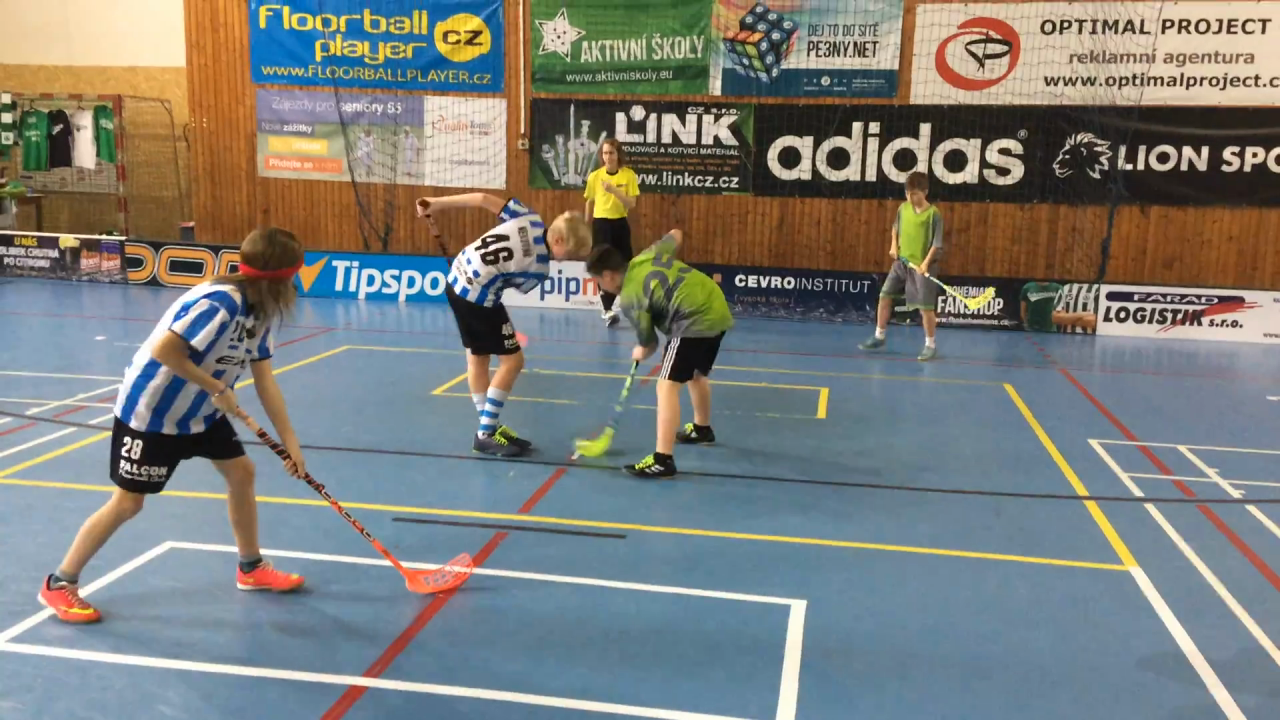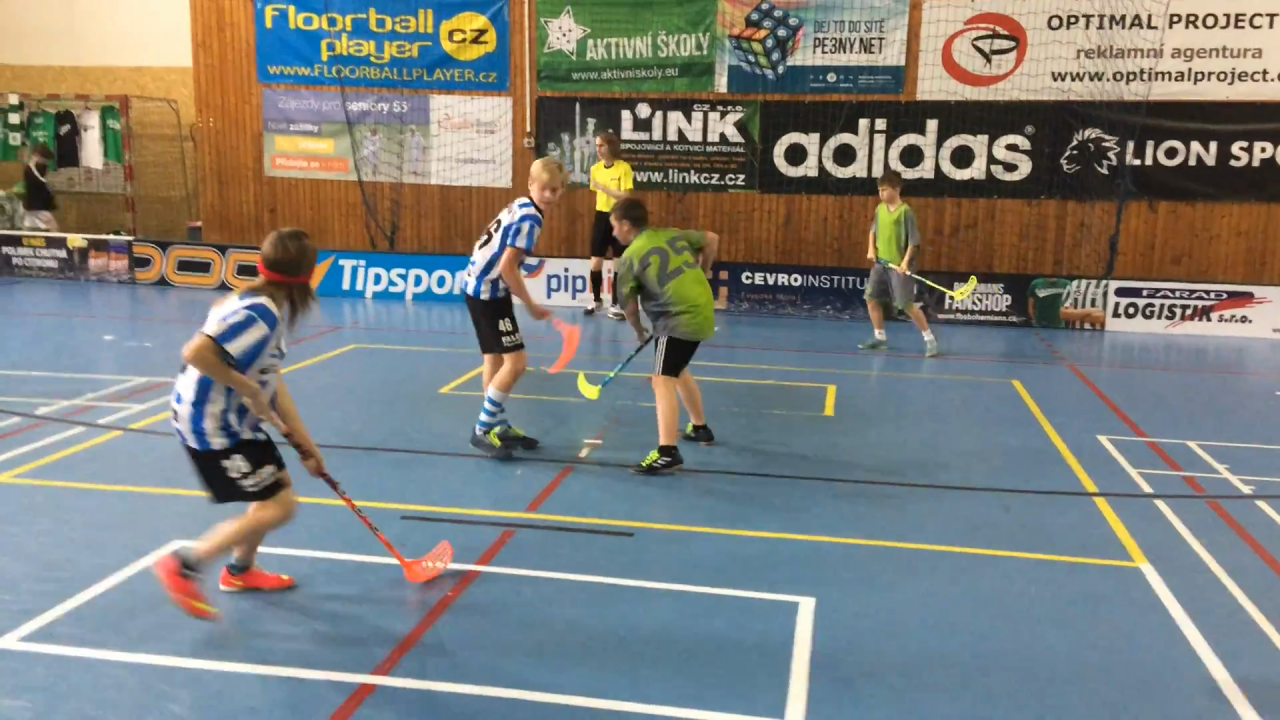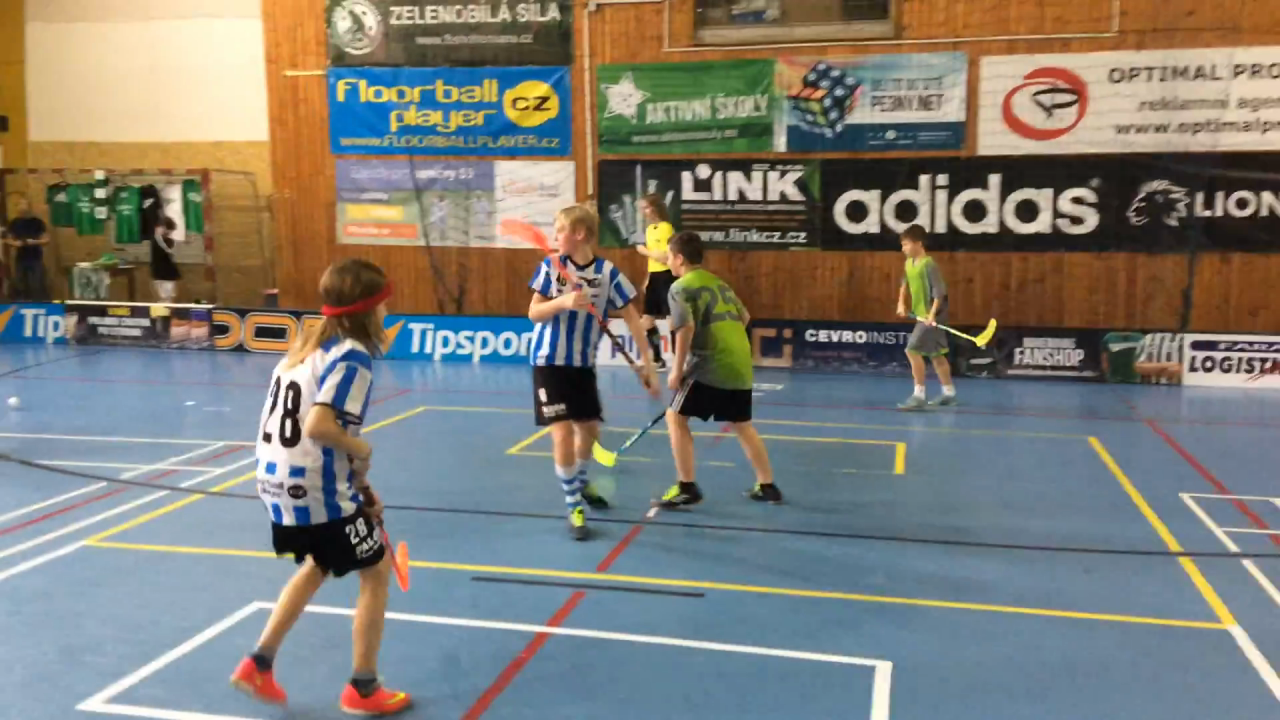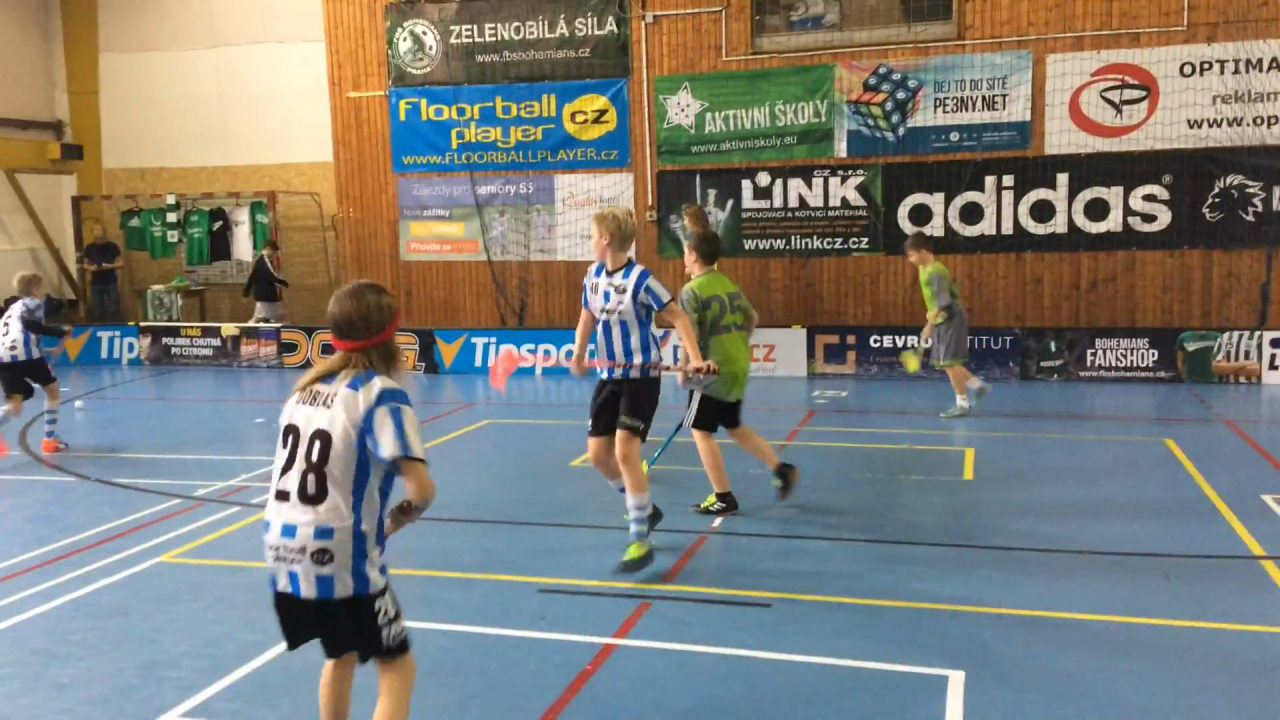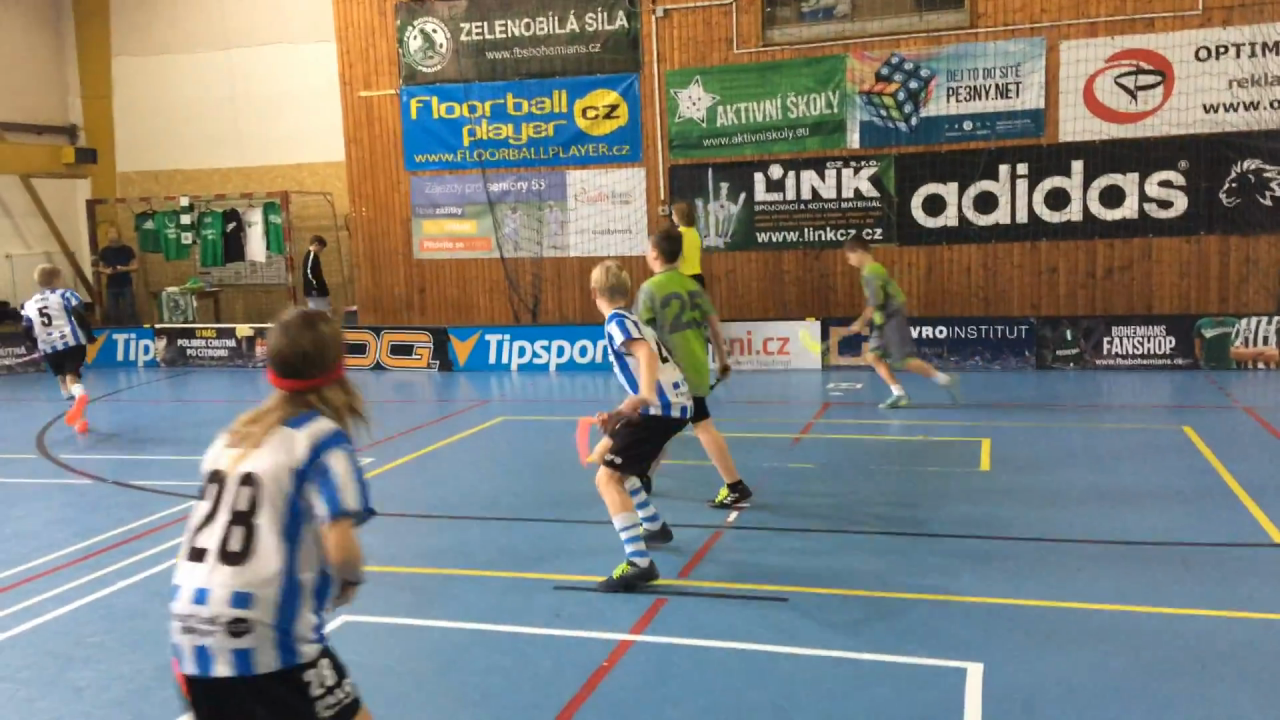
dt=0.3s
person 1, frame 1
left shoulder: (260, 311)
right shoulder: (221, 303)
left elbow: (265, 380)
right elbow: (162, 351)
left wrist: (291, 443)
right wrist: (216, 388)
left hip: (199, 409)
right hip: (151, 409)
left knee: (242, 473)
right knee: (127, 504)
left ankle: (251, 567)
right ankle: (60, 584)
person 1, frame 2
left shoulder: (269, 313)
right shoulder: (260, 313)
left elbow: (270, 384)
right elbow: (194, 353)
left wrist: (306, 442)
right wrist: (245, 392)
left hip: (213, 416)
right hip: (210, 423)
left knee: (260, 489)
right knee: (277, 508)
left ankle: (241, 570)
right ankle: (183, 565)
person 1, frame 3
left shoulder: (310, 345)
right shoulder: (352, 358)
right elbow: (319, 428)
left wrist: (362, 486)
right wrist: (361, 451)
left hip: (279, 481)
right hip: (316, 489)
left knee: (317, 566)
right knee: (376, 575)
left ankle: (260, 663)
person 1, frame 4
left shoulder: (308, 387)
right shoulder: (382, 396)
right elbow: (421, 489)
right wrist: (409, 509)
left hip: (285, 557)
right hip: (339, 563)
left knee: (342, 652)
right knee: (397, 666)
person 1, frame 5
left shoulder: (238, 432)
right shoulder: (324, 439)
right elbow: (340, 549)
right wrist: (350, 577)
left hip: (193, 622)
right hip: (265, 632)
person 2, frame 1
left shoulder: (531, 220)
right shoulder: (538, 270)
left elbow: (483, 199)
right elbow: (504, 285)
left wrist: (437, 203)
left hip: (457, 279)
right hip: (478, 295)
left knee: (478, 356)
right knee: (513, 361)
left ankle: (487, 427)
right ankle: (485, 435)
person 2, frame 2
left shoulder: (525, 206)
right shoulder: (526, 220)
right elbow: (507, 269)
right wrist: (531, 306)
left hip: (486, 288)
right hip: (487, 291)
left knee: (496, 359)
right knee: (516, 362)
left ankle: (497, 425)
right ankle: (482, 430)
person 2, frame 3
left shoulder: (609, 273)
right shoulder: (550, 266)
left elbow: (631, 318)
right elbow: (533, 312)
left wrist: (647, 361)
right wrist: (563, 302)
left hip: (582, 363)
right hip: (548, 362)
left knee: (589, 430)
right knee: (562, 436)
left ankle: (579, 485)
right ankle: (574, 507)
person 2, frame 4
left shoulder: (640, 279)
right shoulder: (593, 276)
left elbow: (678, 316)
right elbow: (586, 318)
left wrist: (695, 357)
right wrist: (579, 353)
left hip: (642, 375)
right hip: (610, 376)
left knee: (626, 448)
right knee: (597, 452)
left ankle: (640, 541)
right ankle: (642, 508)
person 2, frame 5
left shoulder: (616, 321)
right shoulder: (627, 322)
left elbow: (646, 352)
left wrist: (645, 394)
right wrist: (618, 414)
left hip: (660, 410)
right hip: (659, 409)
left knee: (608, 480)
right knee: (602, 454)
left ankle: (640, 563)
right ankle: (654, 526)
person 3, frame 1
left shoulder: (629, 298)
right shoulder: (651, 254)
left elbow: (647, 346)
right elbow: (676, 235)
left wrist: (641, 352)
left hip: (696, 320)
right hip: (718, 309)
left knee: (667, 385)
right knee: (696, 373)
left ankle: (663, 459)
right ankle: (702, 428)
person 3, frame 2
left shoulder: (629, 257)
right shoulder: (674, 234)
left elbow: (629, 305)
right elbow: (712, 239)
left wrist: (638, 329)
right wrist: (701, 271)
left hip: (677, 319)
right hip: (703, 313)
left knee: (661, 380)
right knee: (677, 372)
left ankle: (667, 452)
right ankle: (699, 428)
person 3, frame 3
left shoulder: (680, 288)
right shoulder: (719, 283)
left elbow: (686, 328)
right elbow: (744, 317)
left wrist: (677, 369)
left hip: (712, 365)
right hip: (740, 364)
left knee: (676, 417)
right knee: (743, 426)
left ankle: (687, 488)
right ankle: (767, 486)
person 3, frame 4
left shoulder: (691, 291)
right shoulder: (731, 286)
right elbow: (752, 319)
left hip: (713, 374)
right hip: (738, 369)
left knee: (701, 431)
right knee: (735, 429)
left ankle: (723, 497)
right ankle: (780, 469)
person 3, frame 5
left shoulder: (650, 288)
right shoulder: (692, 285)
right elbow: (713, 322)
right wrist: (722, 357)
left hip: (676, 368)
right hip: (694, 363)
left knee: (702, 427)
left ankle: (736, 487)
right ankle: (643, 476)
